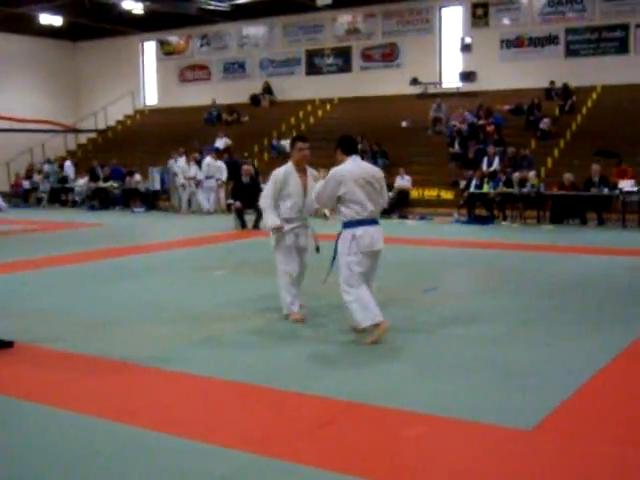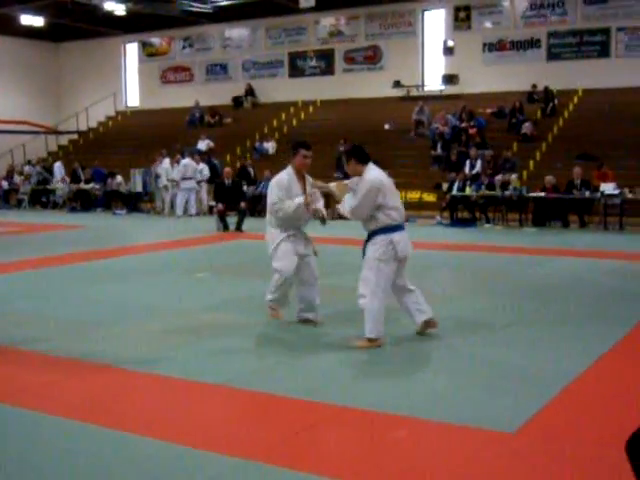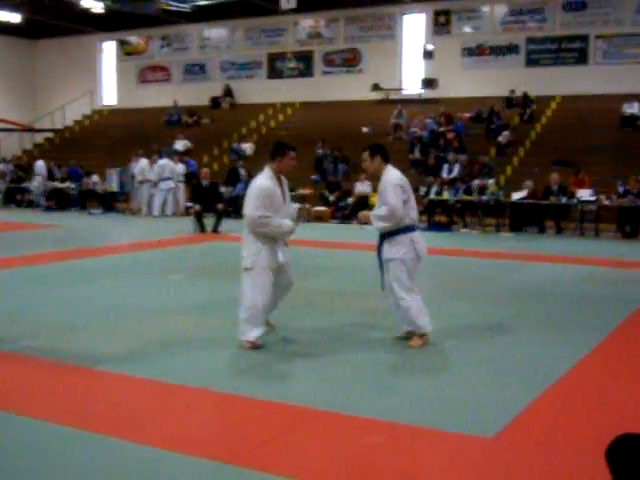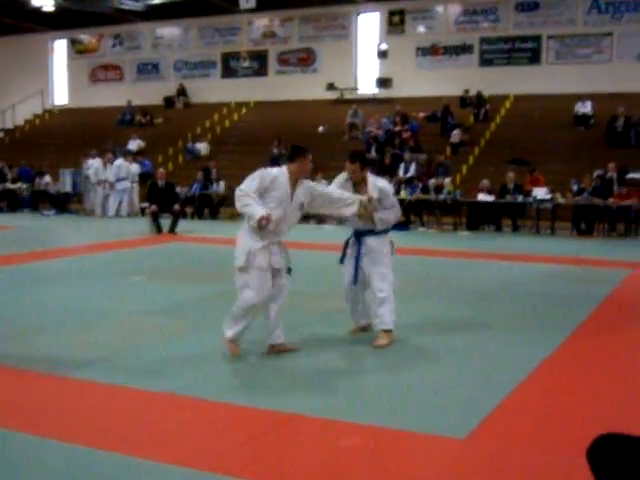
dt=0.5s
person 1, frame 1
left shoulder: (338, 173)
right shoulder: (376, 171)
left elbow: (321, 200)
right elbow: (384, 202)
left wrist: (328, 188)
left hip: (354, 233)
right hip: (374, 230)
left knee: (351, 284)
right knee: (363, 280)
left ankle: (377, 323)
right ankle: (363, 321)
person 1, frame 2
left shoulder: (371, 181)
right shoulder: (373, 175)
left elbow: (358, 212)
right elbow: (352, 185)
left wrist: (345, 196)
left hip: (385, 240)
right hip: (395, 237)
left knee: (370, 289)
right knee: (399, 284)
left ankle: (372, 337)
right ankle: (426, 318)
person 1, frame 3
left shoulder: (391, 180)
right shoulder: (388, 178)
left elbow: (393, 212)
left wrist: (370, 216)
right wrist: (374, 216)
left hip: (401, 242)
right hip: (396, 241)
left knee: (404, 289)
right knee: (397, 288)
left ankle: (422, 331)
right ankle: (410, 328)
person 1, frame 4
left shoulder: (381, 186)
right shoulder: (344, 180)
left elbow: (395, 213)
left wrist: (372, 216)
left hip: (376, 240)
right hip: (356, 239)
left knee: (381, 285)
right knee: (353, 284)
left ankle: (386, 330)
right ankle: (363, 322)
person 2, frame 1
left shoulder: (313, 175)
right shoulder: (281, 174)
right elbow: (266, 200)
right wrist: (273, 223)
left hip: (303, 227)
right hip: (283, 228)
left knee: (300, 268)
right knee: (288, 269)
left ankle: (290, 301)
right ankle: (291, 308)
person 2, frame 2
left shoulder: (309, 181)
right shoulder: (281, 180)
left elbow: (317, 201)
right elbow: (276, 208)
left wrist: (319, 211)
right wrist: (301, 202)
left hip: (298, 234)
right hip: (280, 233)
left knee: (309, 276)
right knee: (286, 270)
left ankle: (307, 313)
right ankle: (273, 300)
person 2, frame 3
left shoulder: (282, 181)
right shoulder: (261, 185)
right elbow: (256, 220)
left wrist: (297, 210)
right wrist: (287, 226)
left hip: (277, 243)
right hip: (259, 245)
left knee: (284, 282)
right knee: (258, 290)
left ankle: (260, 316)
right ankle: (248, 334)
person 2, frame 4
left shoulder: (306, 188)
right shoulder: (268, 176)
left elbow: (333, 199)
right elbow: (243, 194)
left wrist: (359, 202)
right wrist: (259, 213)
left hip: (274, 245)
right hip: (253, 242)
left knee: (276, 294)
right knee: (257, 294)
left ankle: (275, 341)
right ankle: (232, 334)
